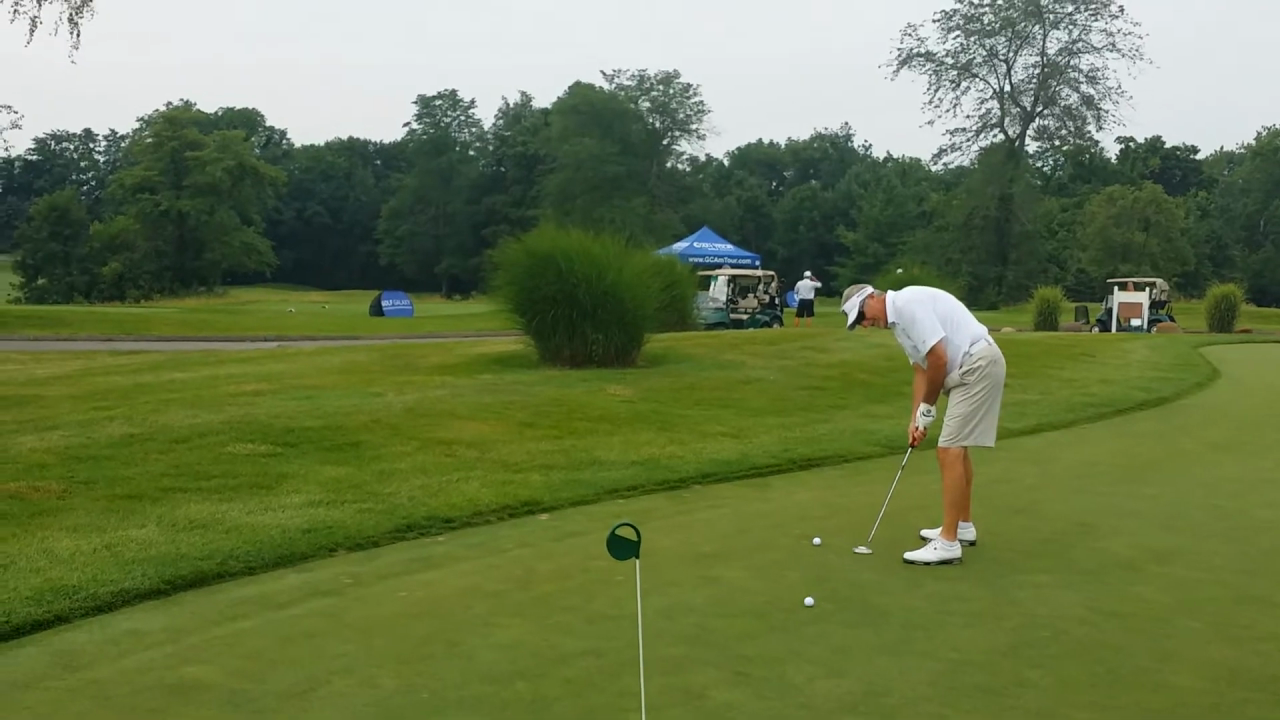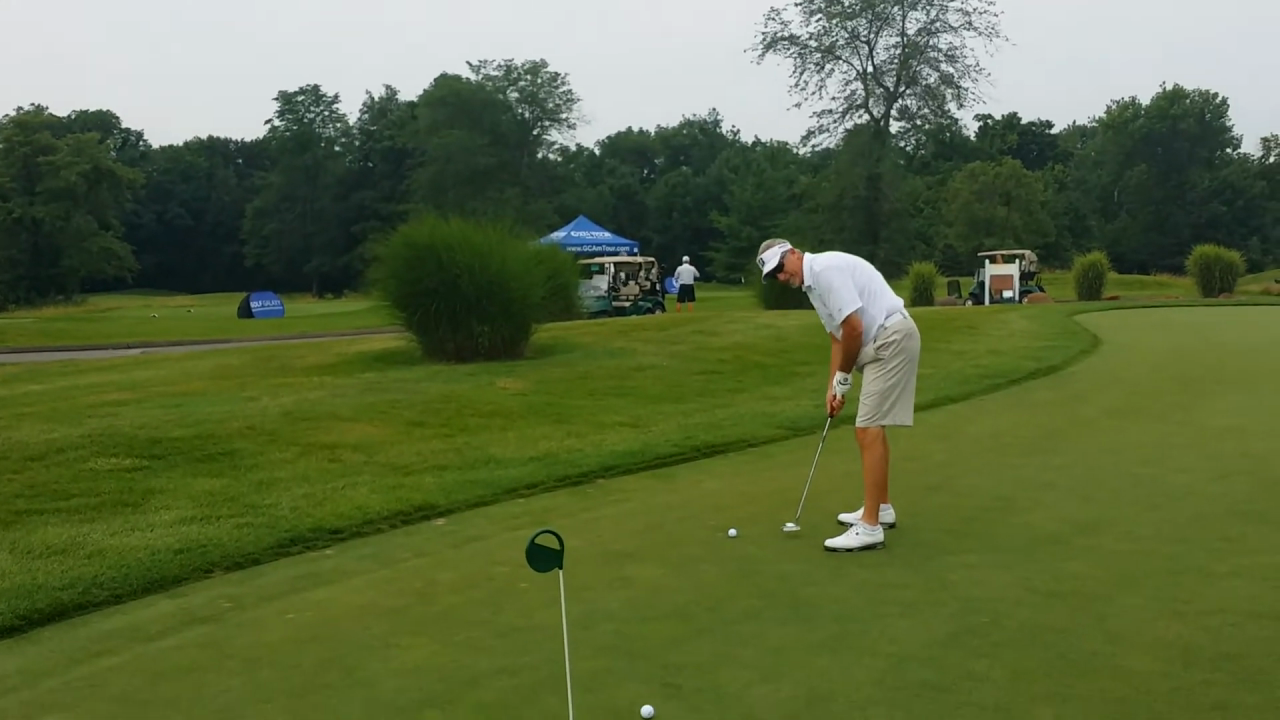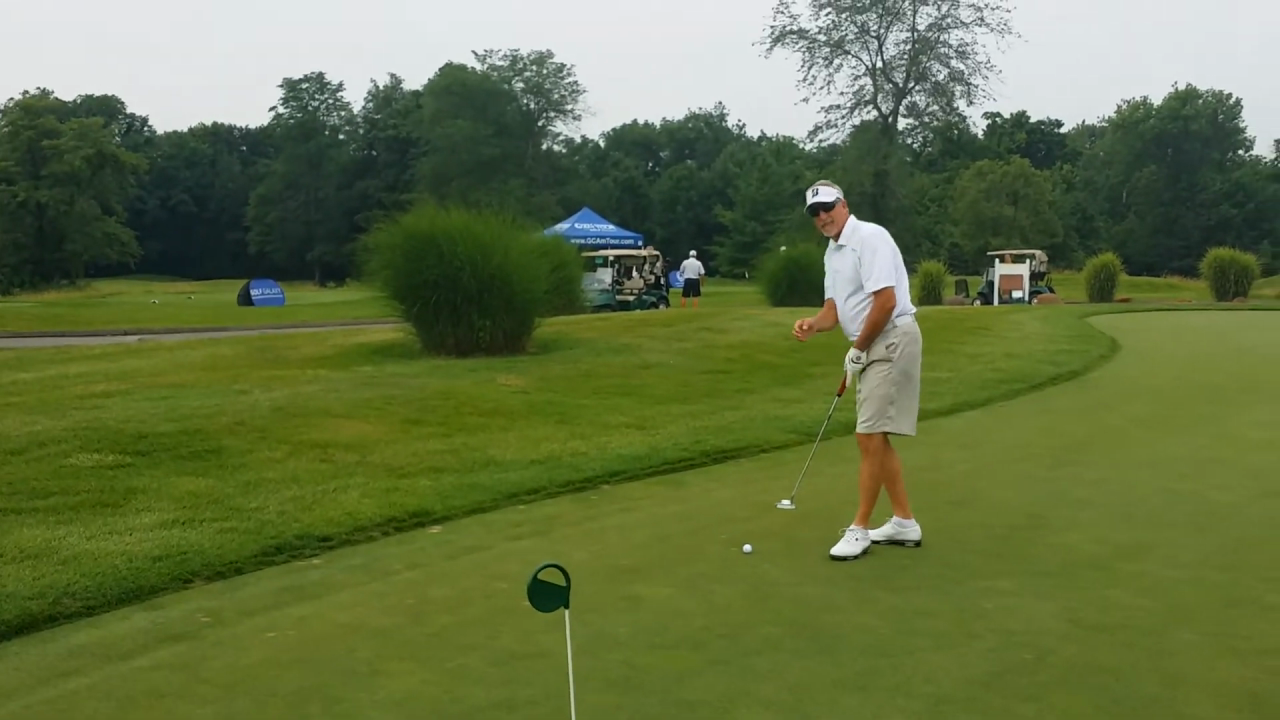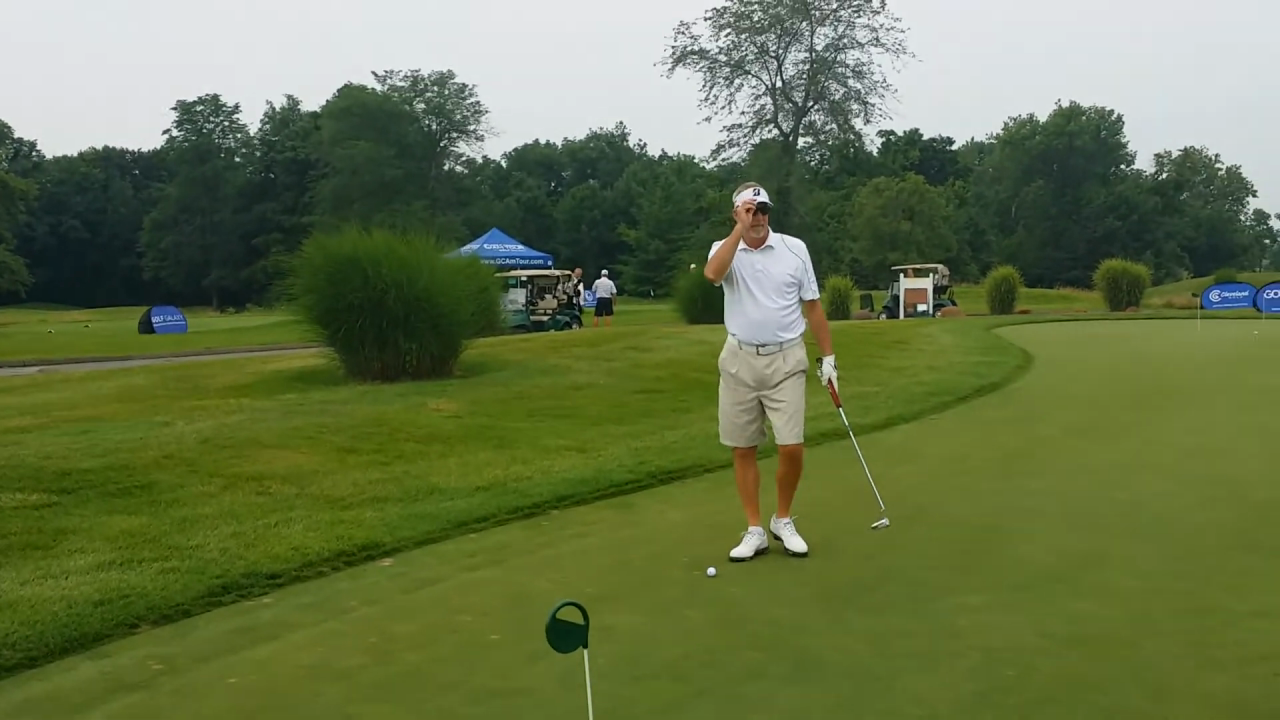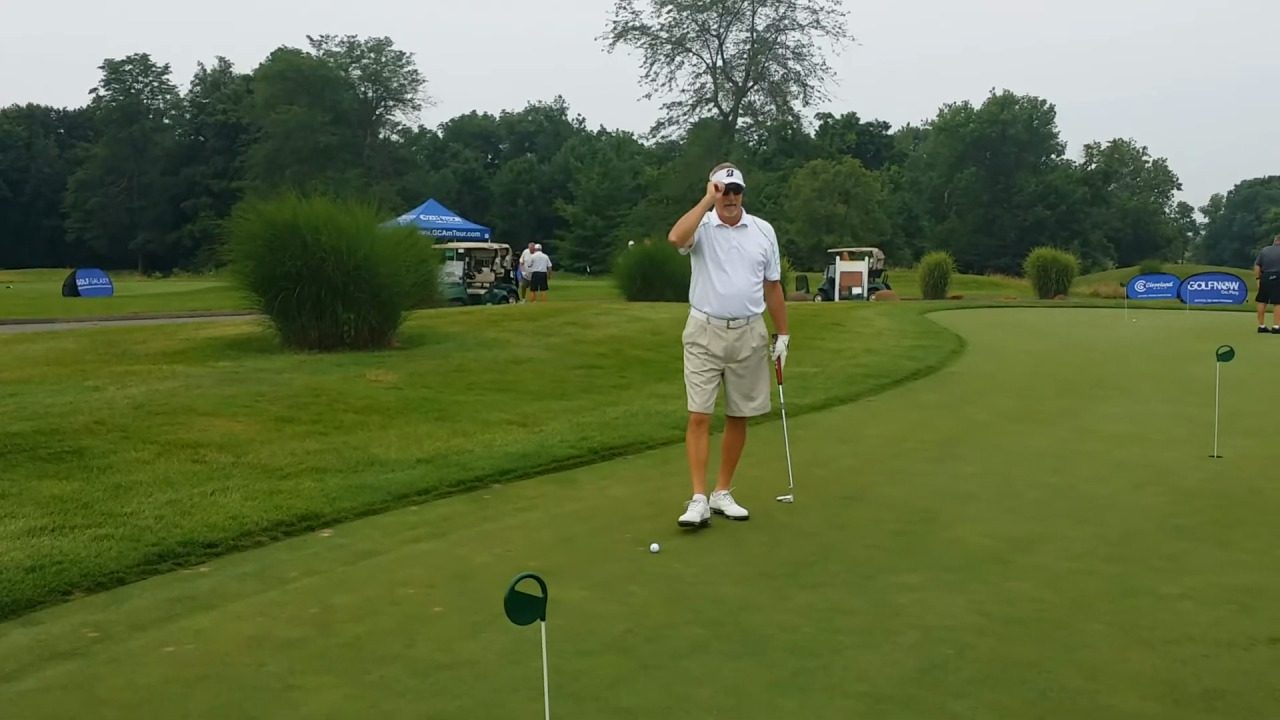
dt=1s
person 1, frame 1
left shoulder: (908, 304)
right shoulder: (899, 320)
left elbow: (938, 359)
right elbow: (921, 369)
left wrist: (927, 408)
right wrist: (915, 418)
left hip: (978, 365)
right hip: (971, 369)
left knee: (949, 451)
right knee: (957, 447)
left ankle: (948, 543)
right ankle: (963, 526)
person 1, frame 2
left shoulder: (826, 268)
right shoulder: (814, 283)
left elbow: (853, 328)
right elbow: (839, 336)
left wrist: (842, 377)
right wrist: (833, 385)
left hip: (892, 339)
right hip: (881, 343)
left knee: (869, 431)
right knee: (872, 427)
left ankle: (870, 527)
right ankle: (881, 508)
person 1, frame 3
left shoulder: (871, 237)
right shoulder: (831, 253)
left elbow: (886, 300)
right elbow: (835, 309)
left wrist: (856, 349)
right wrist: (811, 324)
left hip: (889, 344)
right hip: (867, 351)
left knee: (871, 437)
right knee: (875, 439)
left ankle: (860, 528)
right ankle: (903, 522)
person 1, frame 4
left shoulder: (795, 249)
right shoulder: (726, 251)
left elbow: (812, 307)
right elbow: (712, 273)
left wrist: (828, 357)
right wrist: (740, 228)
left hip: (786, 360)
right hip: (739, 361)
left knee: (791, 448)
right knee: (743, 450)
left ankle: (783, 520)
right ankle: (755, 531)
person 1, frame 5
left shoulder: (764, 231)
right shoulder: (700, 227)
left elbow: (773, 288)
right elbow: (676, 238)
left wrist: (783, 336)
right wrist: (708, 201)
left hip: (749, 334)
right hip: (704, 333)
left knee: (739, 418)
right knee: (698, 417)
left ankle: (722, 494)
right ankle: (698, 500)
